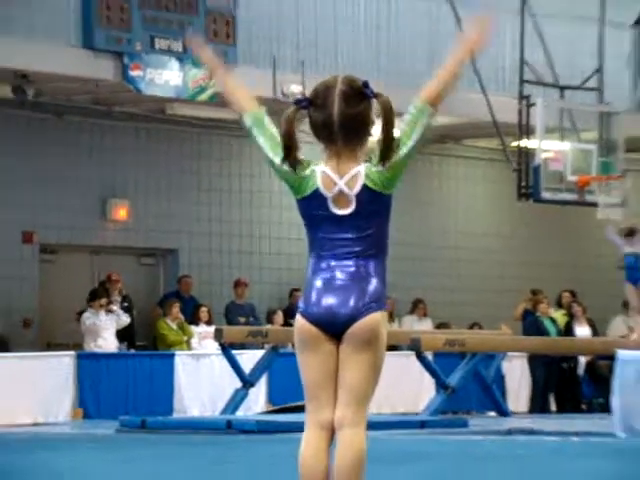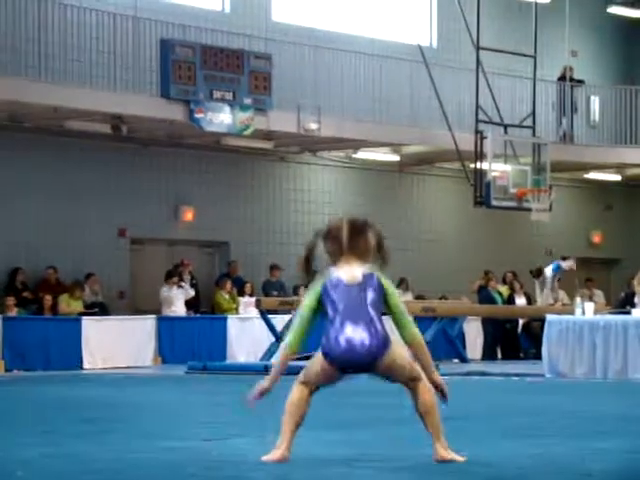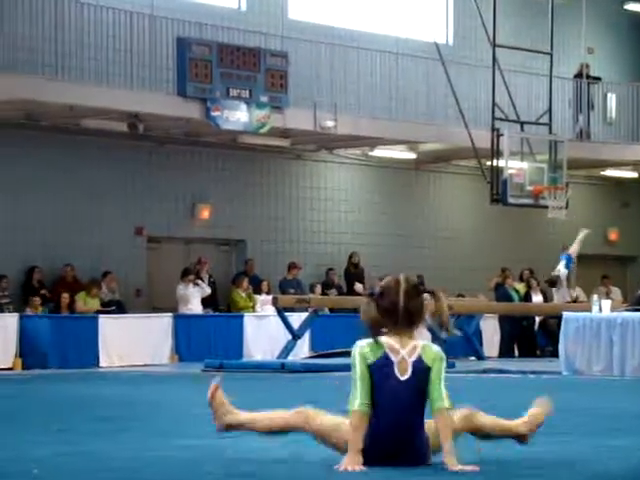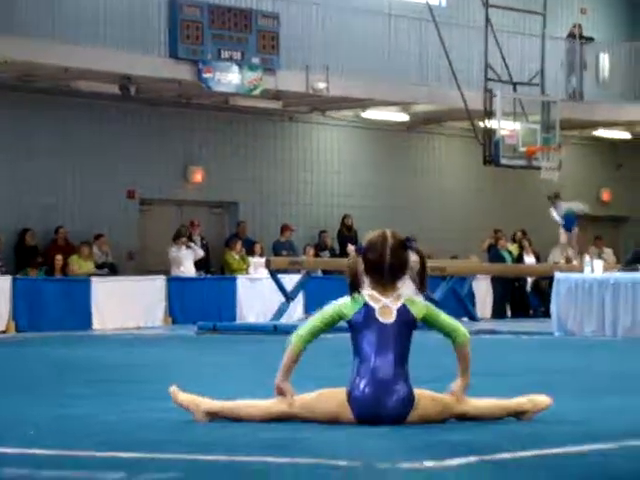
dt=0.7s
person 1, frame 1
left shoulder: (301, 179)
right shoulder: (382, 176)
left elbow: (255, 119)
right elbow: (423, 109)
left wrist: (214, 66)
right wrist: (463, 53)
left hip: (315, 306)
right hip: (364, 306)
left knee: (317, 422)
right knee: (350, 421)
person 1, frame 2
left shoulder: (321, 285)
right shoulder: (379, 281)
left elbow: (295, 335)
right elbow: (410, 331)
left wrist: (272, 379)
right wrist: (434, 374)
left hip: (337, 352)
right hip: (374, 349)
left knee: (304, 384)
right knee: (417, 378)
person 1, frame 3
left shoulder: (365, 350)
right shoulder: (433, 355)
left elbow: (361, 405)
right elbow: (442, 406)
left wrist: (353, 453)
right wrist: (450, 457)
left hip: (374, 450)
right hip: (415, 455)
left knee: (303, 416)
right knee: (466, 416)
left ankle: (232, 417)
right ankle: (520, 428)
person 1, frame 4
left shoulder: (349, 304)
right shoulder: (415, 306)
left elbow: (300, 336)
right elbow: (460, 335)
left wrist: (282, 380)
right wrist: (462, 381)
left hip: (360, 403)
right hip: (402, 404)
left knee: (285, 407)
right knee: (458, 405)
left ankle: (208, 407)
right ankle: (522, 405)
